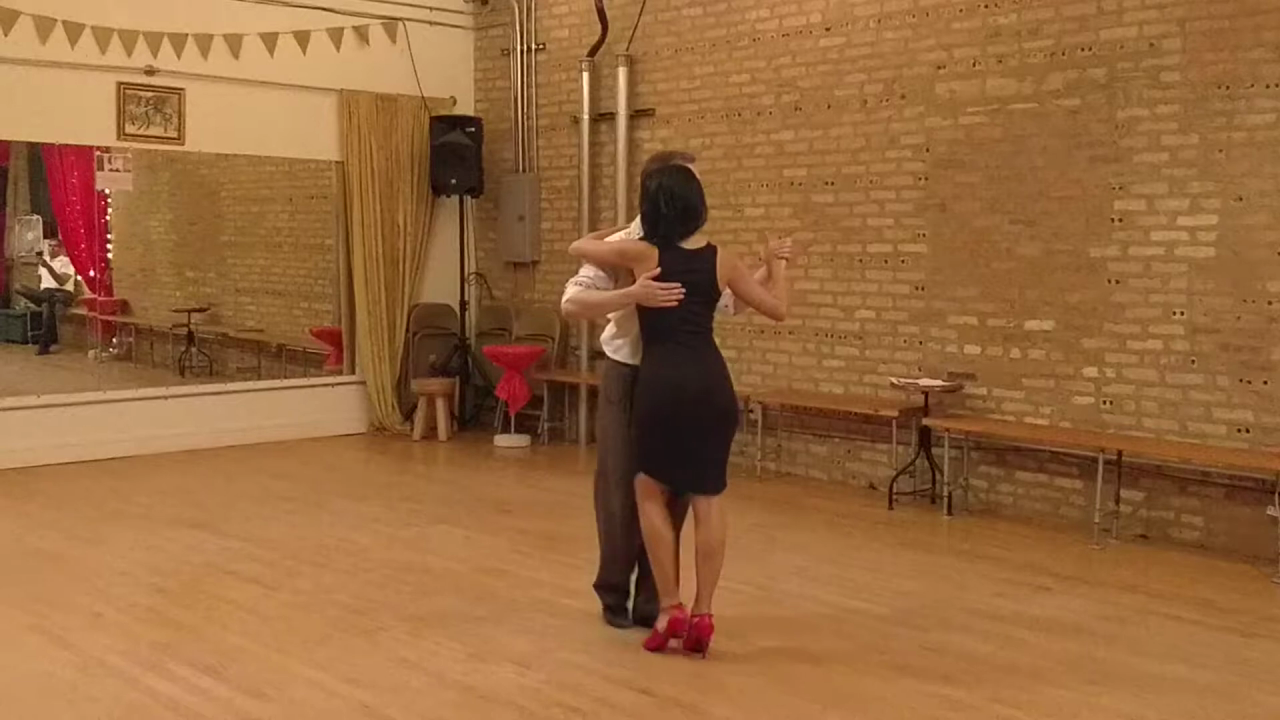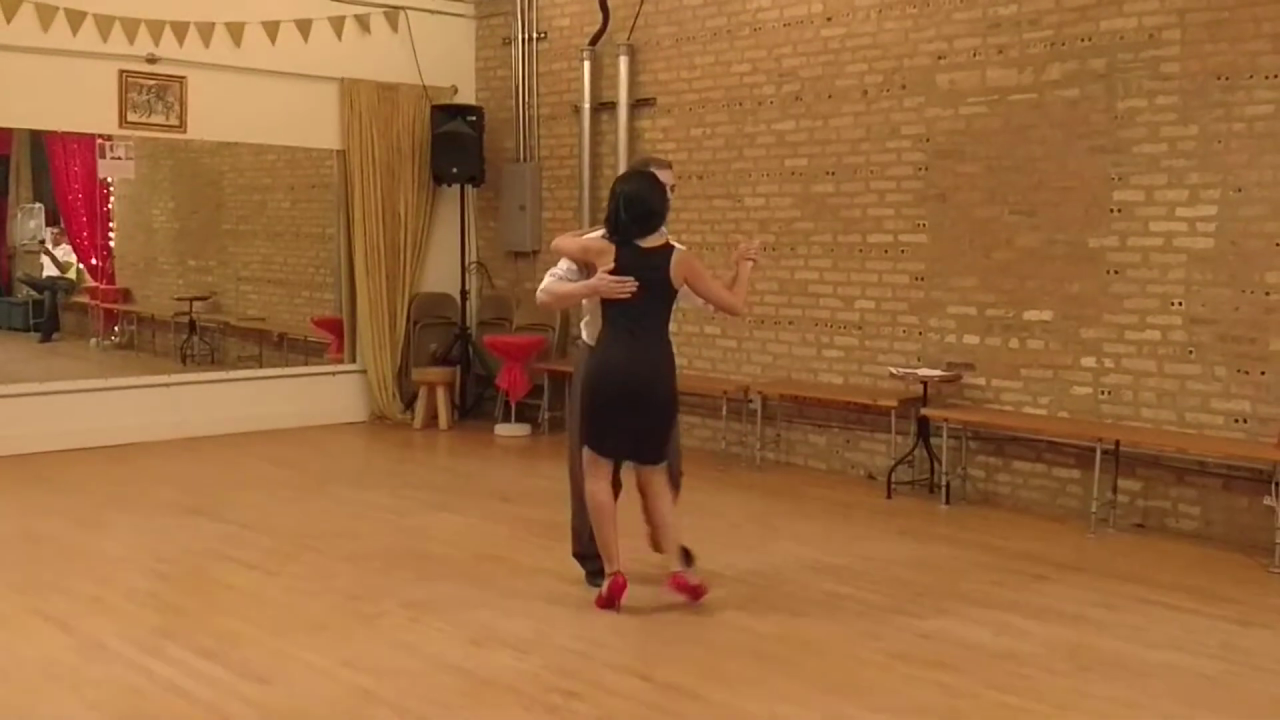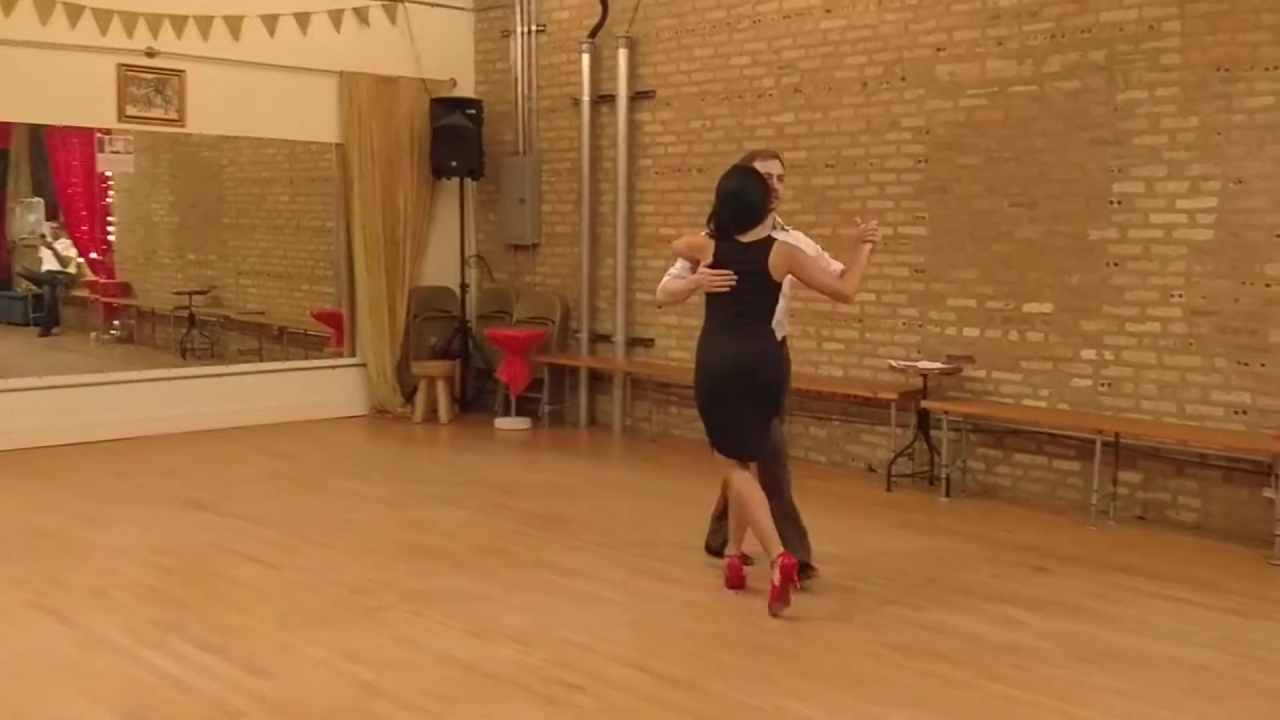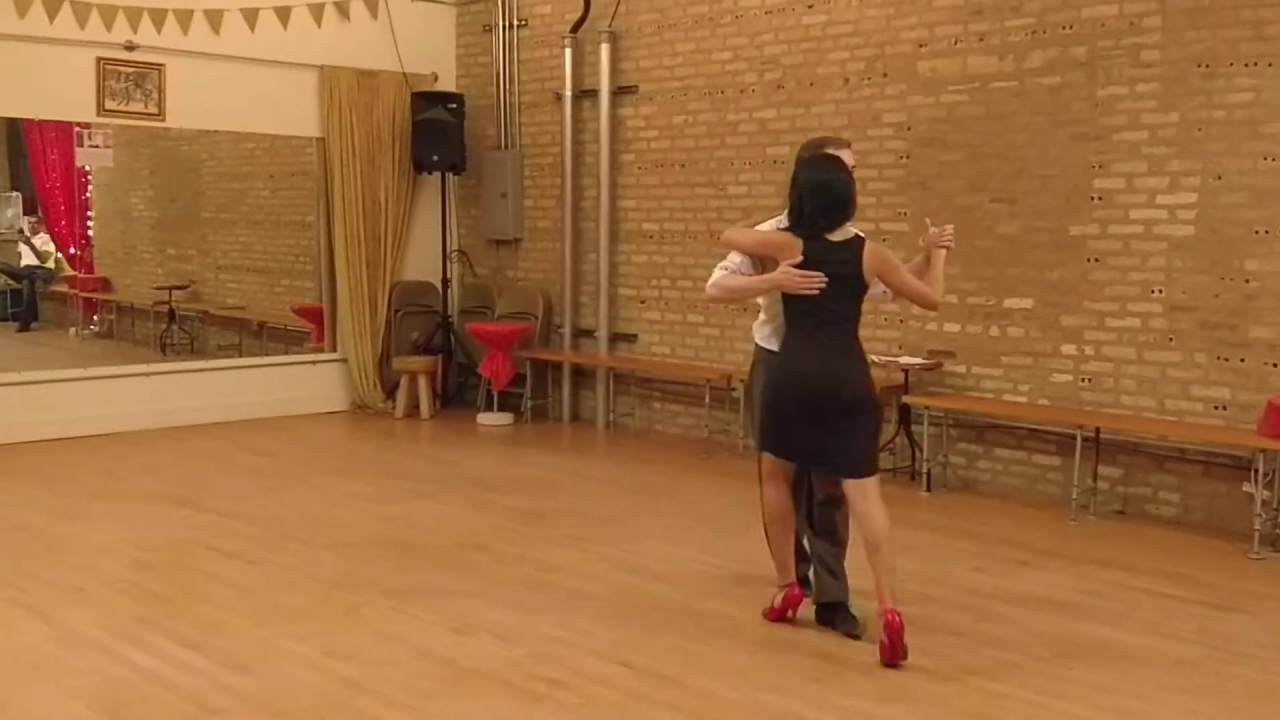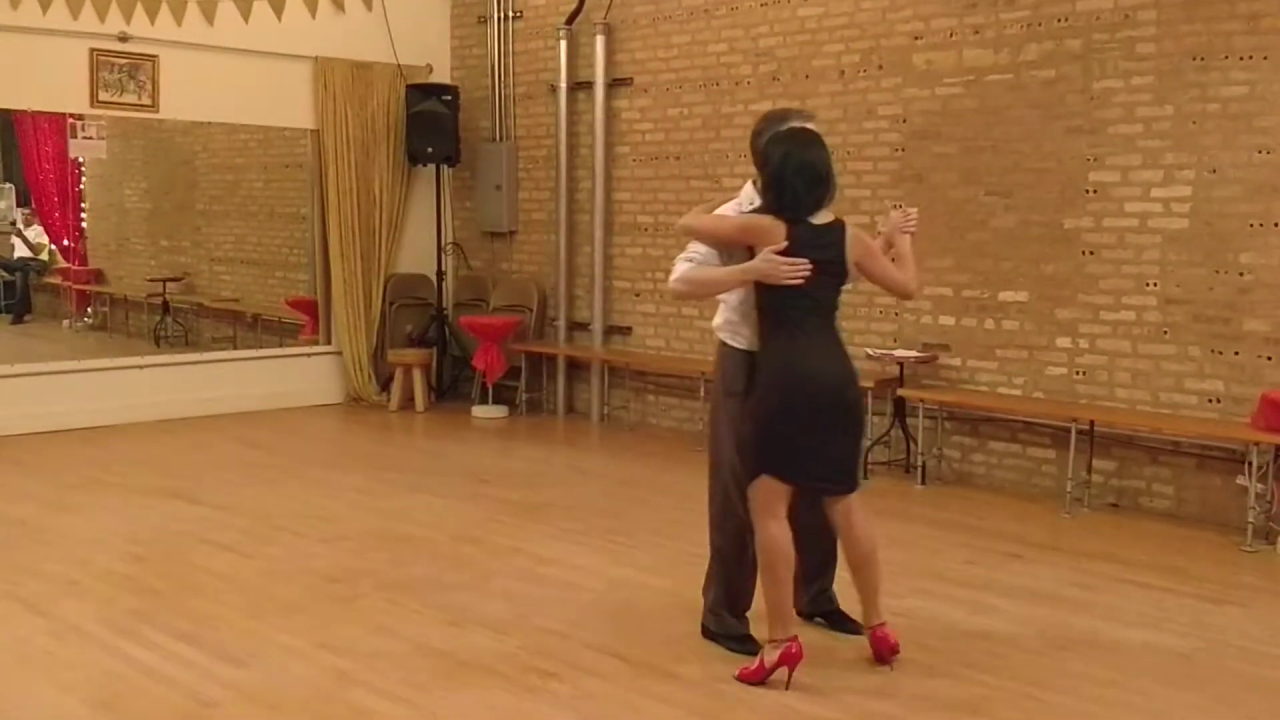
dt=1s
person 1, frame 1
left shoulder: (641, 254)
right shoulder: (720, 260)
left elbow: (579, 246)
right elbow: (777, 308)
left wrist: (616, 233)
right wrist: (777, 263)
left hip: (662, 383)
right hip: (712, 384)
left knee: (652, 494)
right knee: (708, 499)
left ankle: (670, 607)
right ankle: (702, 615)
person 1, frame 2
left shoulder: (603, 251)
right shoulder: (679, 260)
left elbow: (559, 243)
right elbow: (734, 305)
right wrist: (746, 264)
left hip: (609, 367)
right hip: (655, 371)
left knee: (597, 471)
right knee: (653, 474)
left ankle: (612, 574)
right ankle: (676, 568)
person 1, frame 3
left shoulder: (707, 247)
right shoulder: (782, 253)
left elbow: (676, 244)
right elbow: (844, 290)
right wrist: (865, 246)
left hip: (717, 361)
right hip: (763, 361)
left knee: (735, 468)
right knee: (747, 460)
left ankle: (778, 557)
right ankle: (734, 557)
person 1, frame 4
left shoulder: (787, 245)
right shoulder: (870, 253)
left elbow: (729, 236)
right elbow: (931, 297)
left wrist: (765, 231)
right wrist: (938, 252)
left hip: (795, 374)
right hip: (849, 377)
left knee: (775, 478)
right knee: (865, 493)
left ankle: (788, 586)
right ankle: (889, 609)
person 1, frame 5
left shoulder: (765, 229)
right shoulder: (849, 237)
left elbow: (688, 224)
right elbow: (906, 286)
left wrist: (710, 209)
right wrist: (901, 237)
left hip: (786, 379)
right hip: (837, 378)
left knee: (768, 507)
right knee: (845, 505)
left ankle: (782, 639)
right ankle: (878, 627)
person 2, frame 1
right shoulder: (621, 248)
left elbow: (731, 302)
right elbow: (572, 303)
left wrist: (768, 267)
right wrist: (632, 295)
right hip: (627, 379)
left knee: (671, 495)
right knee: (622, 491)
left ankle: (652, 603)
right ankle: (614, 590)
person 2, frame 2
left shoulder: (672, 253)
left elbow: (710, 300)
right elbow: (546, 293)
left wrist: (738, 269)
right wrist: (592, 287)
left knee: (666, 461)
right ankle: (593, 558)
person 2, frame 3
left shoulder: (795, 242)
left elbow: (840, 281)
right elbow: (665, 292)
right wrist: (697, 281)
right knee: (770, 452)
left ankle: (721, 536)
right ankle: (792, 551)
person 2, frame 4
right shoulder: (771, 236)
left elbow: (892, 288)
right elbow: (716, 287)
left wrist: (927, 256)
right wrist: (773, 281)
right hip: (777, 367)
left knee: (831, 484)
left ankle: (831, 597)
right ankle: (794, 570)
person 2, frame 5
right shoulder: (736, 220)
right elbow: (680, 281)
right wrist: (752, 271)
right hip: (748, 366)
left knee: (815, 489)
right knee: (739, 495)
left ankle: (815, 597)
right ankle: (723, 615)
